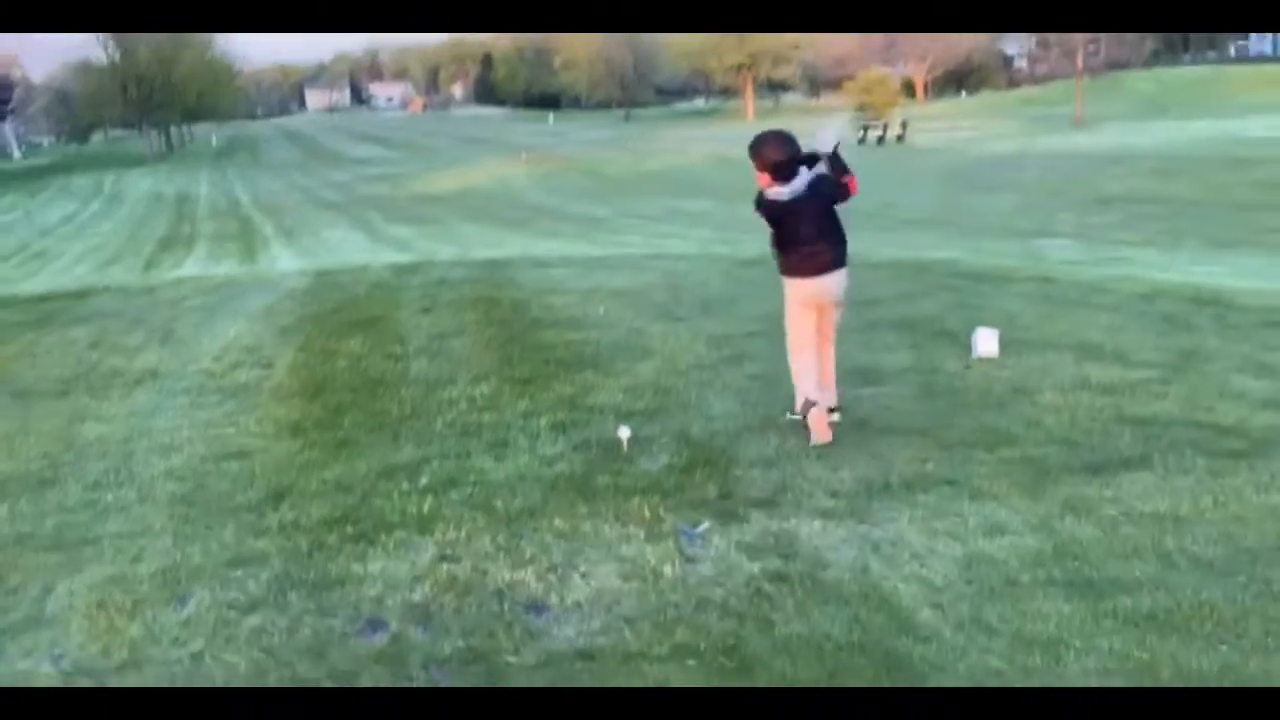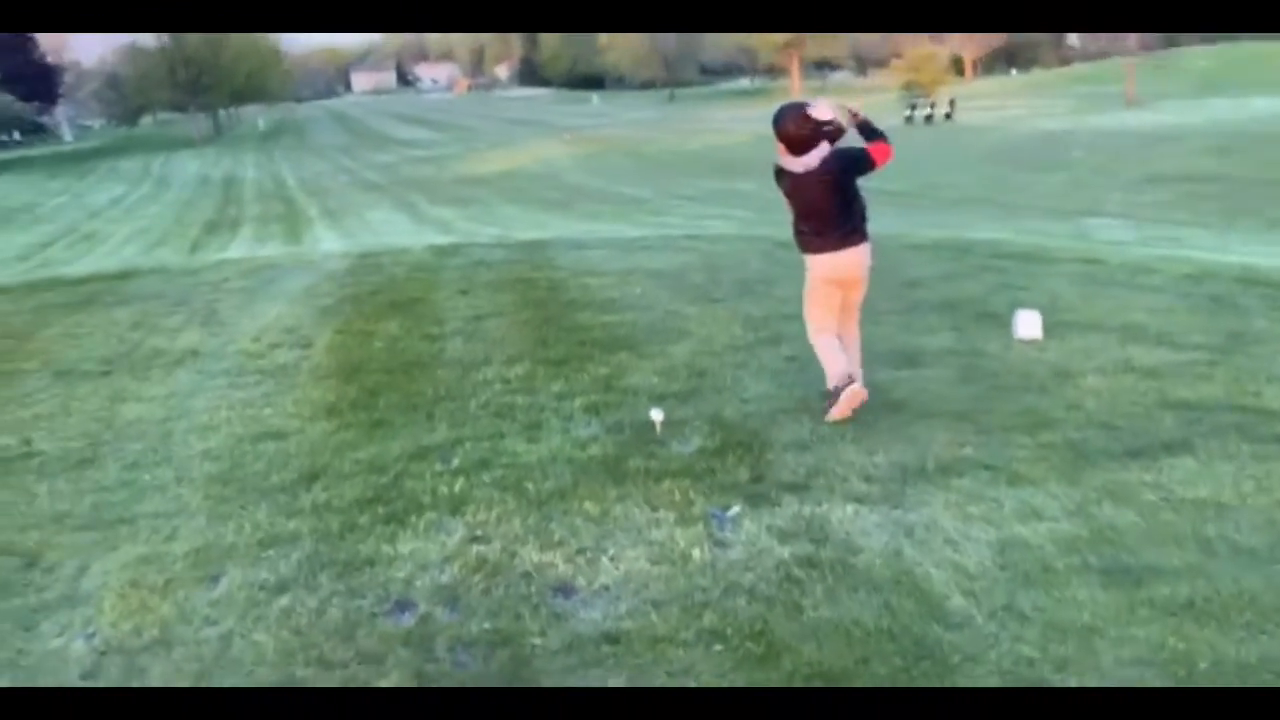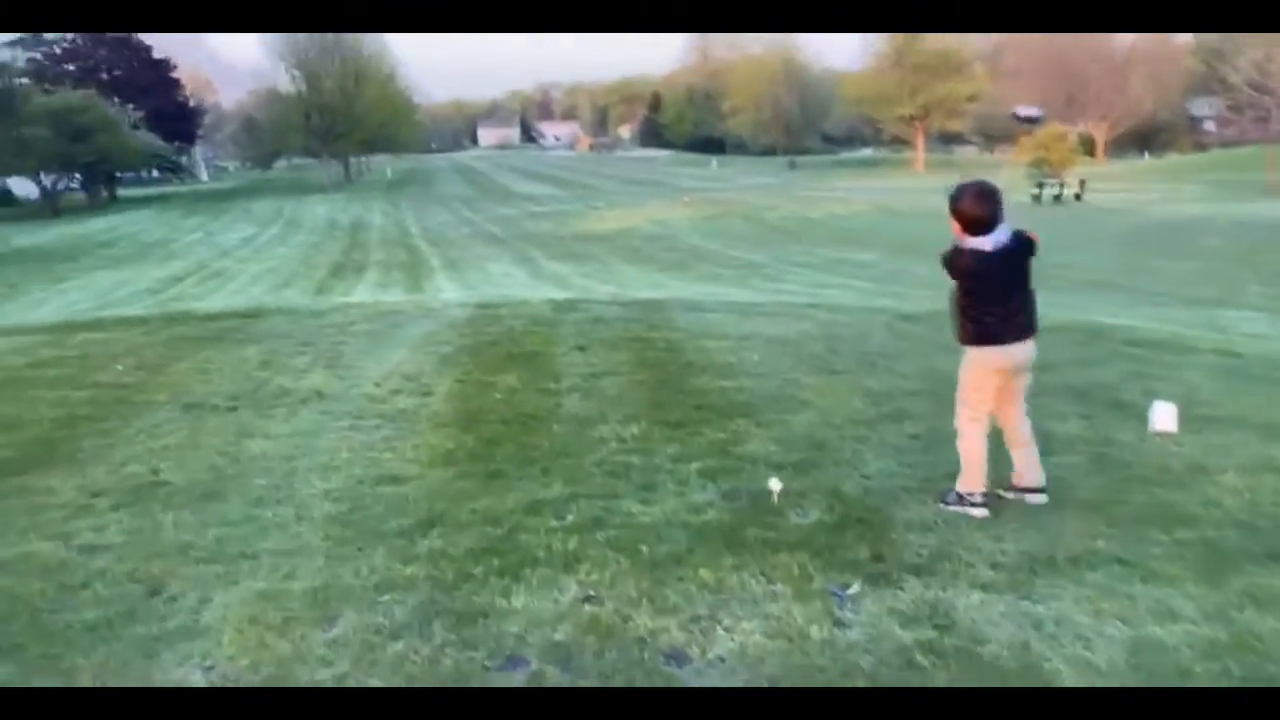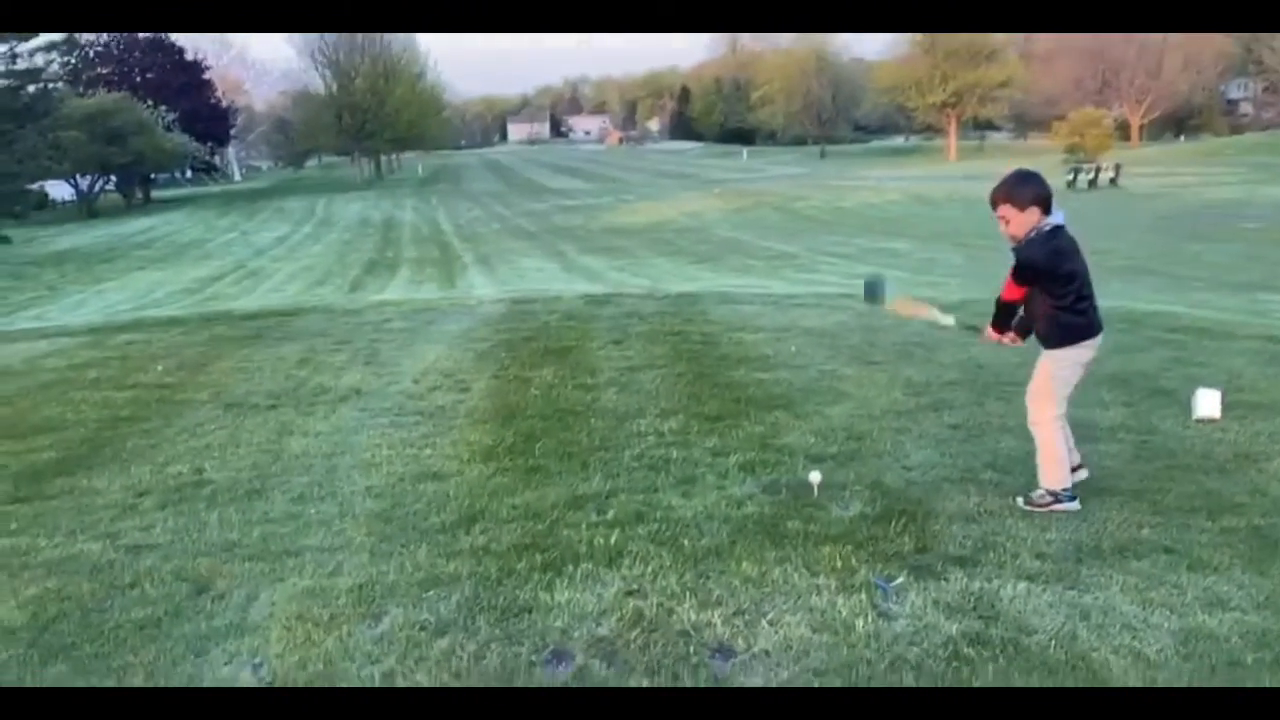
dt=0.7s
person 1, frame 1
left shoulder: (767, 204)
right shoulder: (824, 184)
right elbow: (850, 184)
left wrist: (814, 157)
right wrist: (831, 155)
left hip: (801, 283)
right hip: (835, 275)
left knee: (801, 347)
right knee: (825, 341)
left ankle: (811, 404)
right ankle: (825, 402)
person 1, frame 2
left shoulder: (783, 175)
right shoulder: (840, 162)
left elbow: (810, 154)
right elbow: (883, 150)
left wrist: (836, 128)
right wrist: (861, 124)
left hip: (821, 260)
right hip: (857, 252)
left knee: (820, 327)
right knee: (849, 321)
left ankle: (842, 381)
right ankle: (853, 382)
person 1, frame 3
left shoulder: (958, 261)
right shoulder: (1018, 246)
left wrist: (966, 234)
right wrist: (997, 225)
left hip: (986, 351)
right hip: (1023, 344)
left knee: (971, 420)
right knee: (1014, 412)
left ankle: (971, 493)
right ankle: (1030, 482)
person 1, frame 4
left shoulder: (1034, 253)
right shoulder: (1055, 240)
left elbow: (1011, 296)
left wrist: (998, 327)
right wrist: (1018, 329)
left hip: (1068, 342)
right hip: (1078, 335)
left knee: (1043, 412)
right knee: (1043, 402)
left ankle: (1059, 490)
right ankle: (1069, 463)
